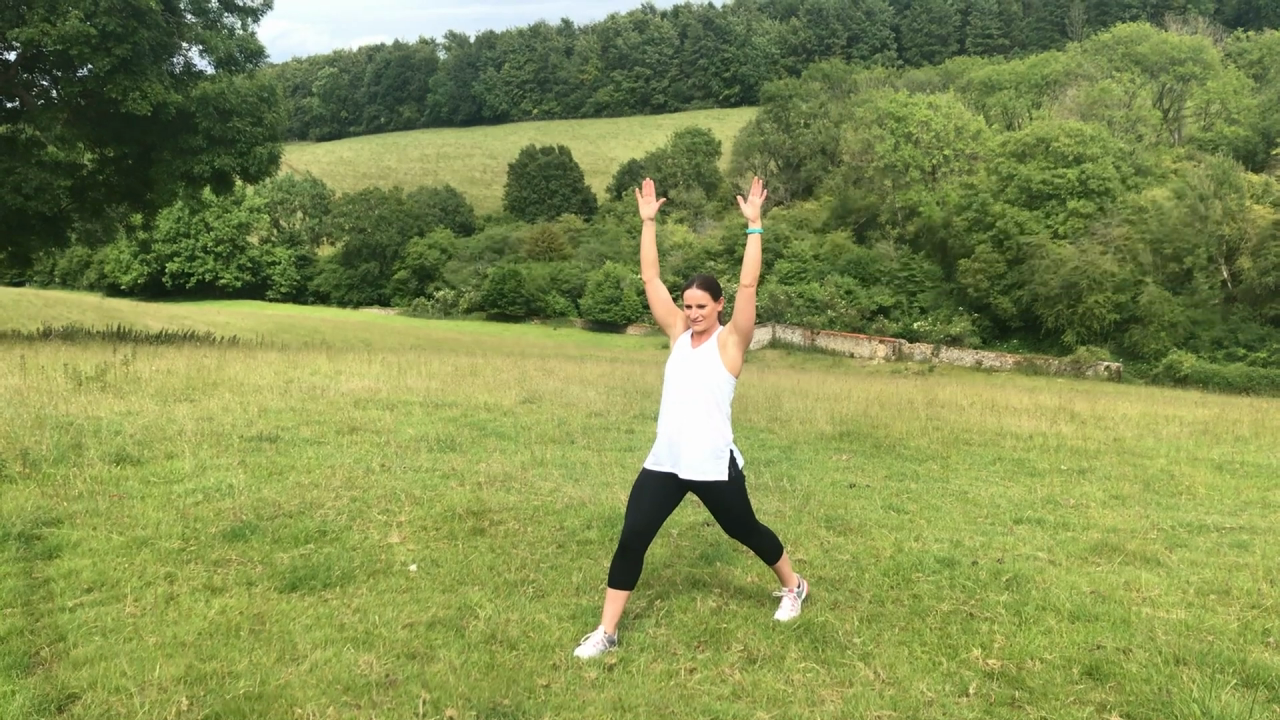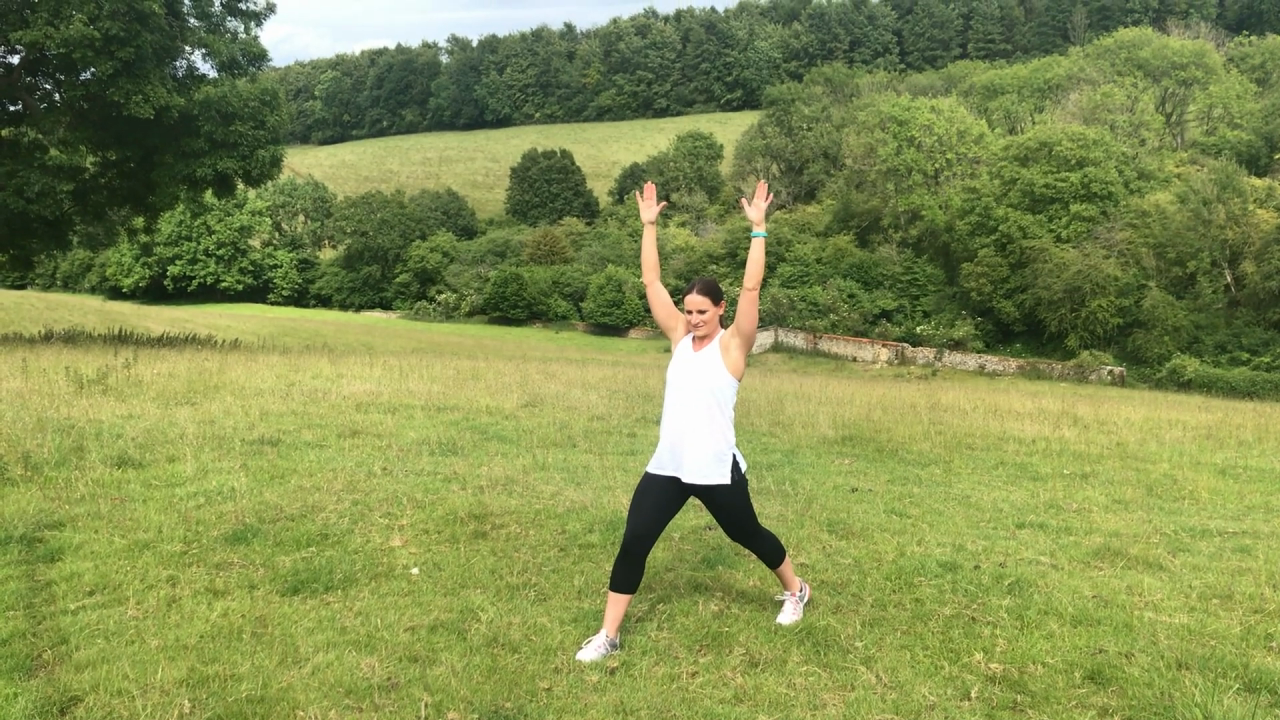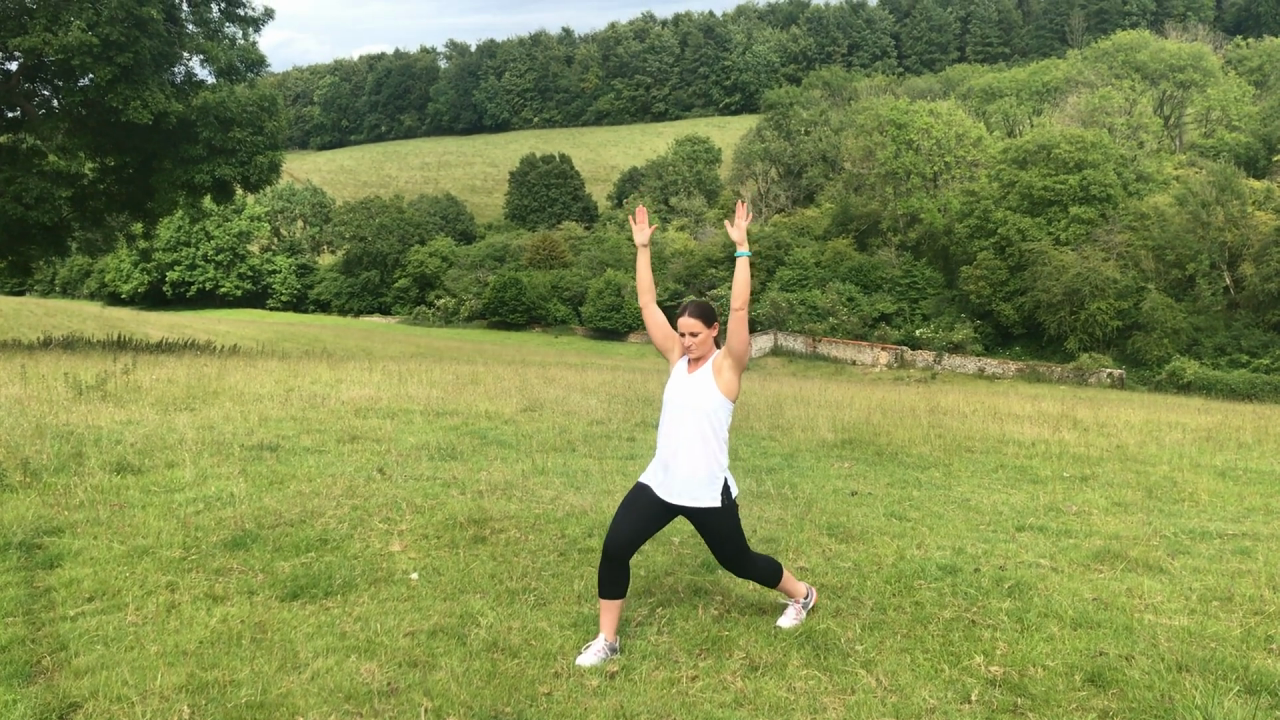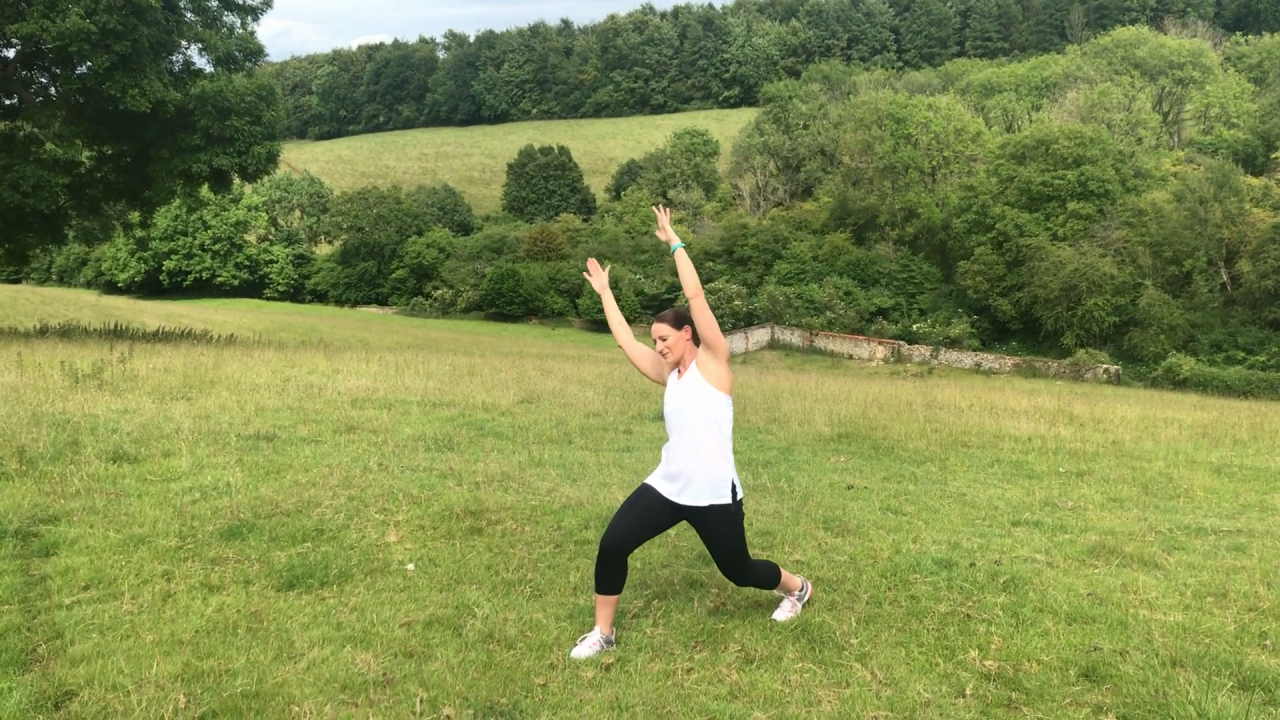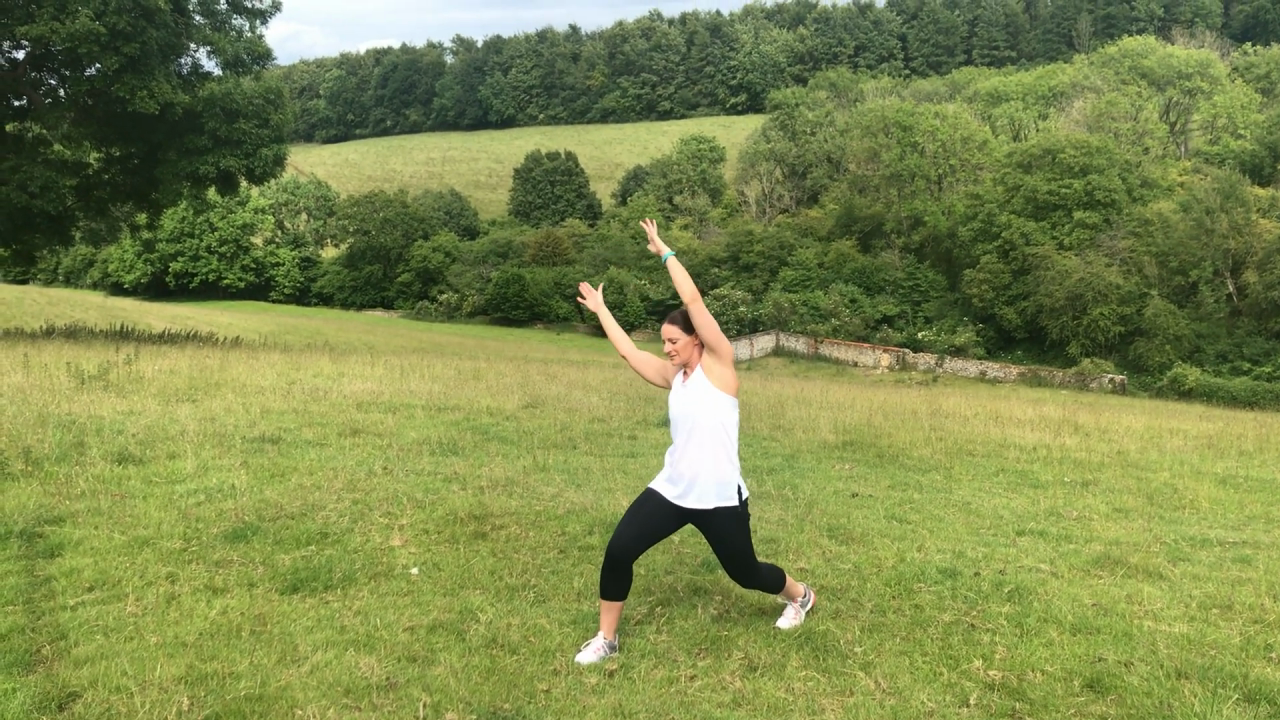
dt=1s
person 1, frame 1
left shoulder: (730, 341)
right shoulder: (678, 332)
left elbow: (748, 285)
right elbow: (650, 278)
left wrist: (753, 225)
right wrist: (648, 221)
left hip: (713, 466)
right hip: (665, 462)
left knee: (746, 531)
right knee: (631, 540)
left ankle: (793, 586)
right ankle: (606, 632)
person 1, frame 2
left shoulder: (732, 344)
right shoulder: (680, 336)
left elbow: (751, 288)
right elbow: (651, 281)
left wrist: (758, 228)
right wrist: (649, 225)
left hip: (716, 469)
right hip: (667, 466)
left knee: (749, 535)
right knee: (633, 544)
left ankle: (795, 590)
right ankle: (608, 635)
person 1, frame 3
left shoulder: (726, 366)
right shoulder: (677, 357)
left elbow: (739, 307)
right elbow: (647, 303)
left wrist: (741, 248)
right wrist: (642, 247)
left hip: (707, 490)
right hip: (659, 483)
left knee: (738, 562)
right knee: (615, 548)
left ankle: (800, 594)
right ankle: (607, 639)
person 1, frame 4
left shoulder: (712, 362)
right shoulder: (669, 373)
left elbow: (695, 298)
right elbow: (626, 339)
left wrist: (674, 242)
right wrist: (605, 291)
left hip: (714, 494)
right hip: (667, 487)
left knee: (739, 570)
right knee: (612, 545)
left ankle: (797, 587)
right ankle: (602, 633)
person 1, frame 5
left shoulder: (718, 364)
right shoulder: (674, 376)
left elbow: (693, 301)
right elbow: (629, 351)
left wrist: (664, 251)
right wrist: (600, 309)
left hip: (719, 497)
right hip: (672, 490)
left knee: (745, 573)
right knee: (618, 552)
left ankle: (800, 595)
right ankle: (606, 638)
